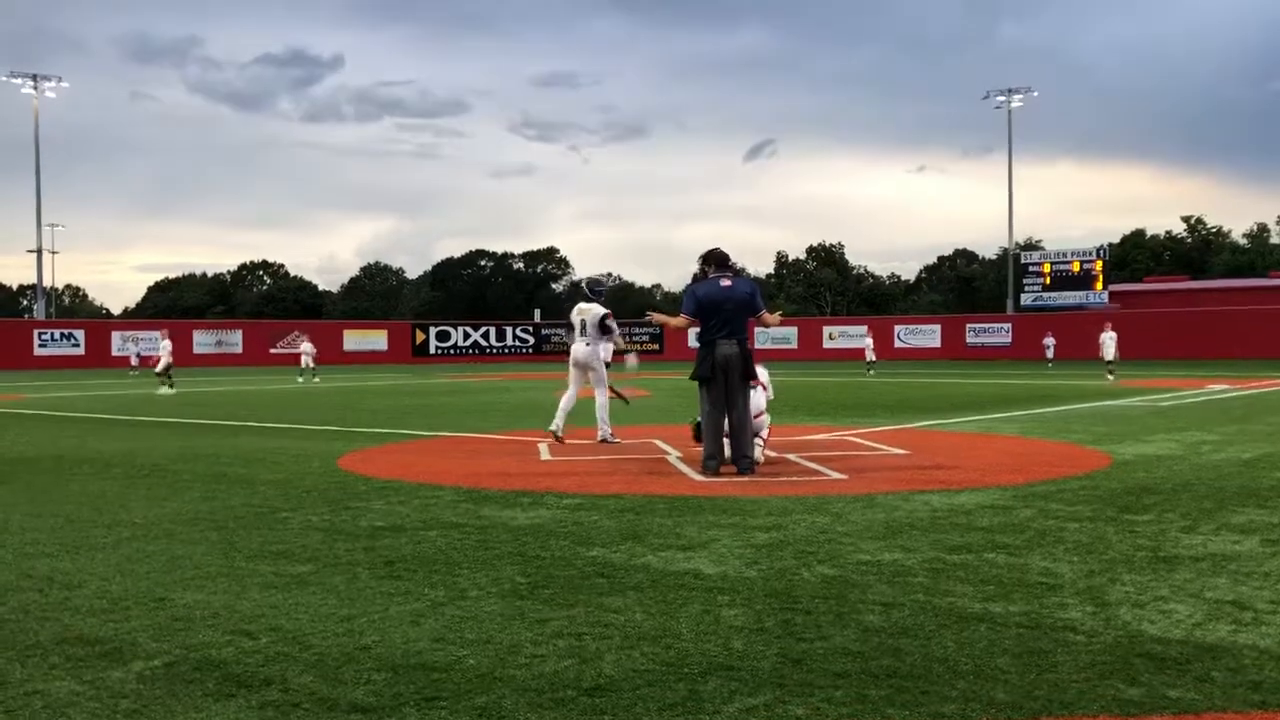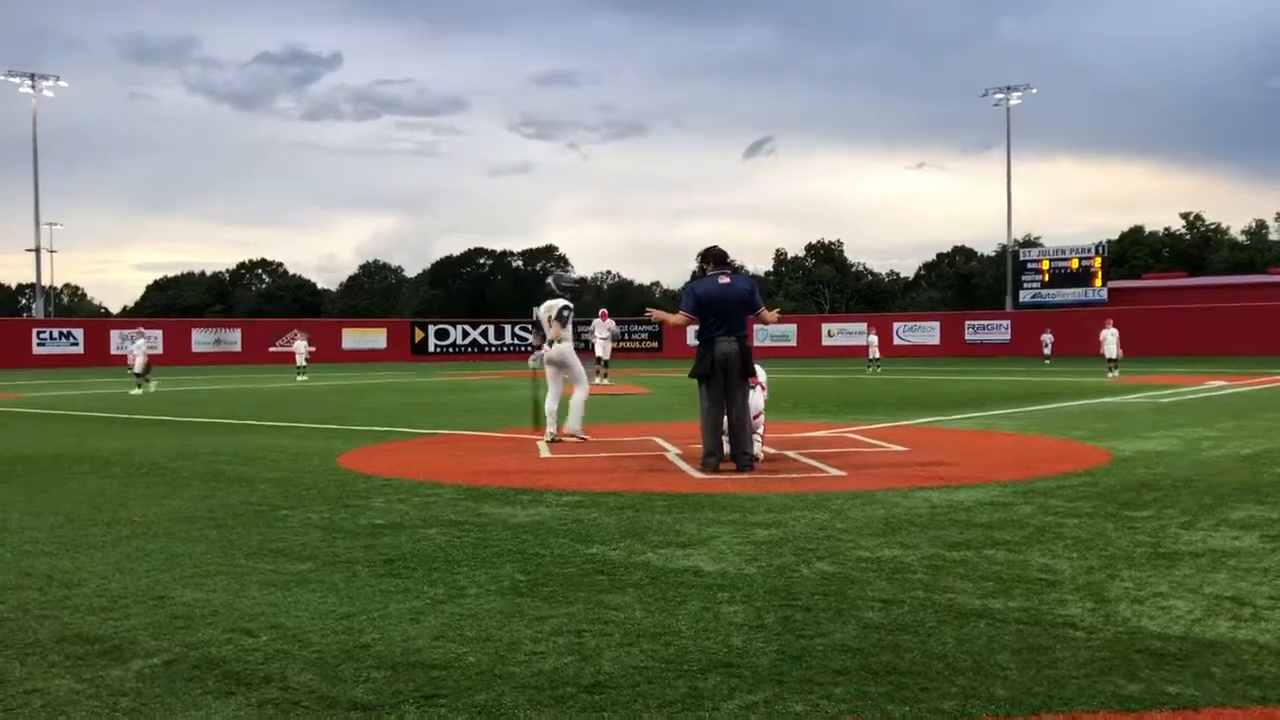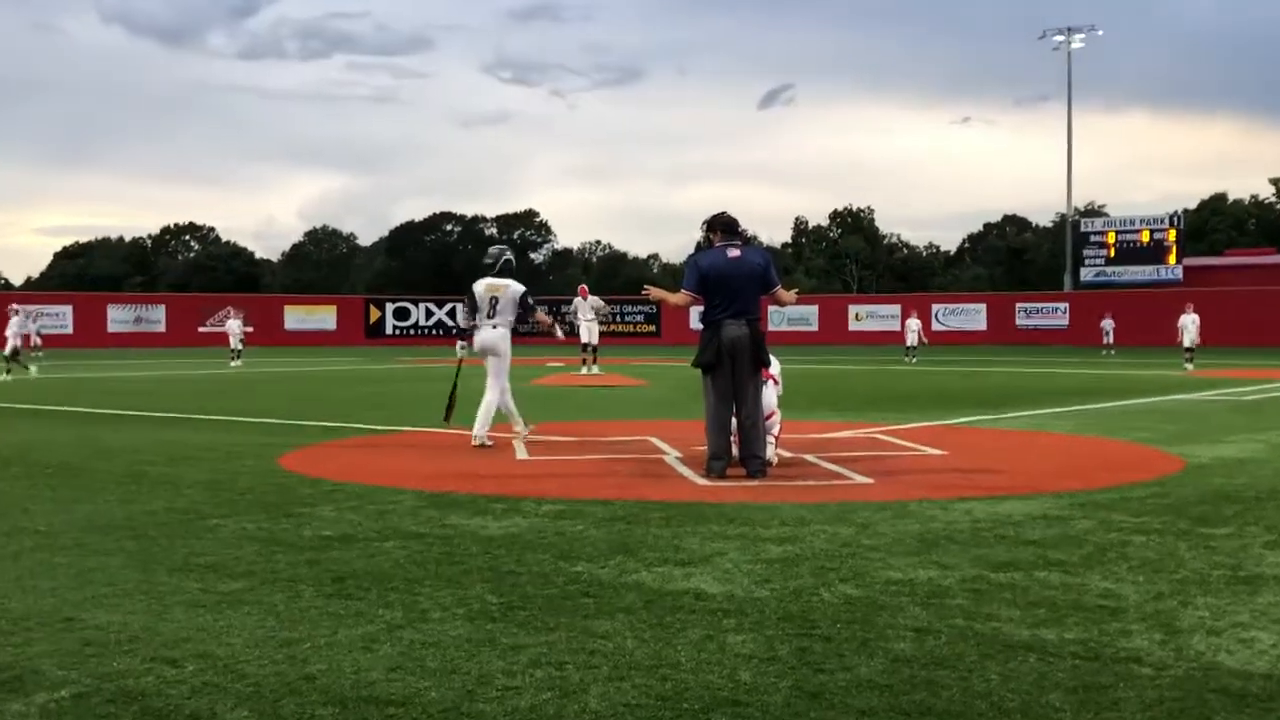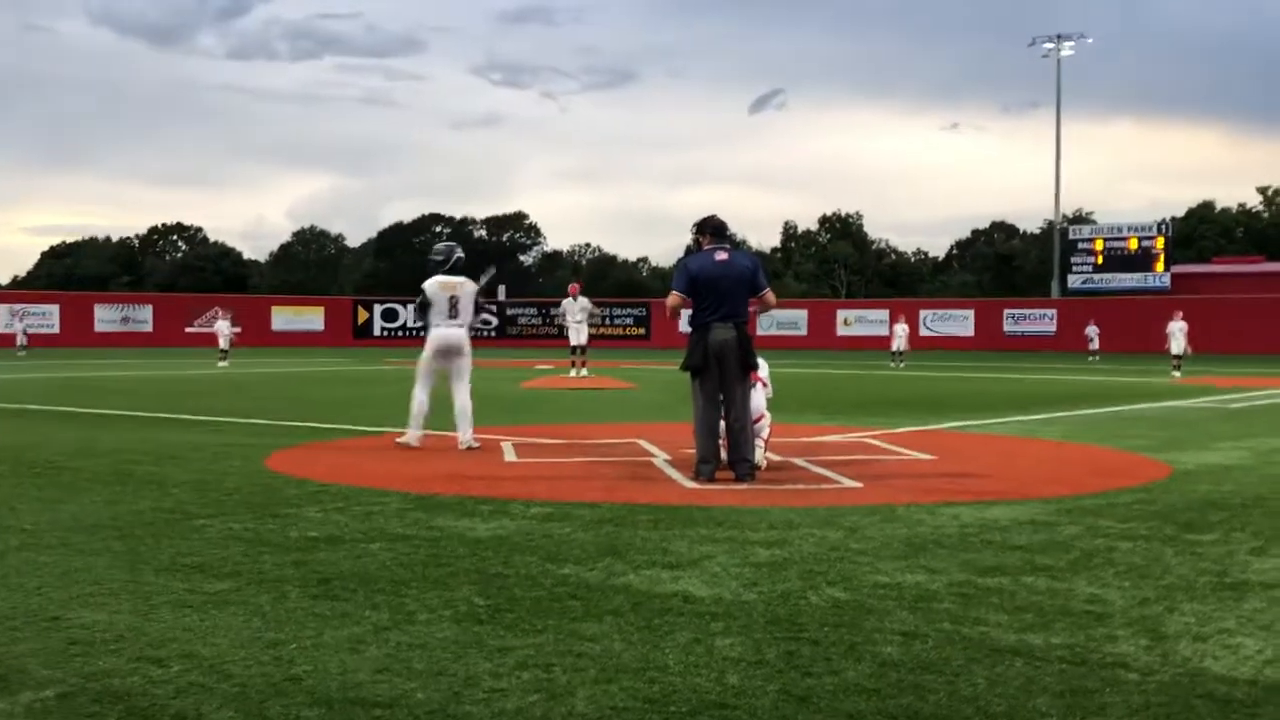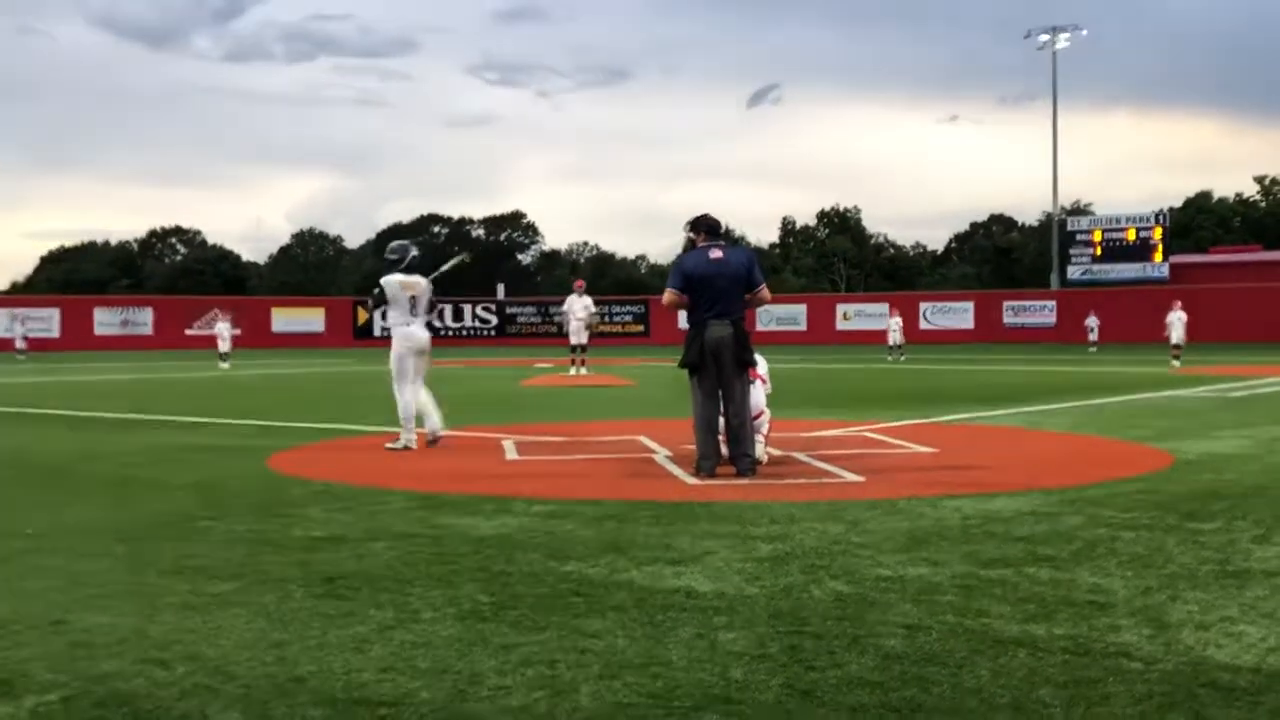
dt=0.4s
person 1, frame 1
left shoulder: (697, 289)
right shoulder: (748, 285)
left elbow: (683, 323)
right elbow: (766, 320)
left wrist: (663, 319)
right wrist: (775, 320)
left hip: (711, 354)
right hip: (738, 352)
left knee: (712, 409)
right knee: (740, 409)
left ankle: (712, 462)
right ankle: (744, 462)
person 1, frame 2
left shoulder: (696, 287)
right shoulder: (747, 283)
left elbow: (682, 320)
right elbow: (764, 318)
left wrist: (662, 316)
right wrist: (773, 317)
left hip: (711, 351)
right hip: (738, 349)
left knee: (711, 407)
right knee: (739, 406)
left ankle: (711, 460)
right ankle: (744, 460)
person 1, frame 3
left shoulder: (701, 260)
right shoulder: (760, 256)
left elbow: (684, 300)
right elbow: (781, 298)
left wrist: (661, 295)
right wrist: (791, 298)
left hip: (717, 336)
right hip: (749, 335)
left knee: (718, 402)
right knee: (750, 401)
left ankle: (717, 463)
right ankle: (755, 463)
person 1, frame 4
left shoulder: (690, 263)
right shoulder: (749, 260)
left elbow: (674, 303)
right elbow: (769, 301)
left wrist: (671, 313)
right wrist: (748, 310)
left hip: (705, 338)
right hip: (737, 338)
left knee: (706, 406)
right knee: (739, 405)
left ankle: (706, 467)
right ankle: (744, 467)
person 1, frame 5
left shoulder: (686, 261)
right shoulder: (745, 256)
left elbow: (669, 300)
right elbow: (764, 297)
left wrist: (690, 305)
left hip: (702, 336)
right hip: (734, 335)
left knee: (705, 402)
right knee: (738, 401)
left ankle: (707, 463)
right ankle: (745, 463)
person 2, frame 1
left shoulder: (576, 309)
right shoulder: (601, 312)
left elbow: (571, 332)
right elbow: (612, 335)
left hip: (575, 350)
right hip: (591, 351)
left knee: (572, 390)
right knee: (601, 392)
left ankle: (557, 425)
right ankle: (604, 433)
person 2, frame 2
left shoulder: (542, 308)
right shoulder: (564, 305)
left elbow: (540, 333)
right elbow: (557, 327)
left wrist: (537, 352)
right wrist: (549, 346)
left hip: (549, 351)
right hip: (563, 349)
left knee: (553, 391)
right knee: (582, 386)
left ankle: (551, 431)
right ankle: (573, 426)
person 2, frame 3
left shoulder: (478, 285)
right shoulder: (517, 288)
left elbow: (468, 313)
right elbow: (535, 313)
left wrist: (463, 339)
right wrist: (553, 325)
left hip: (480, 336)
right hip: (500, 337)
left knee: (501, 383)
right knee: (495, 386)
left ankle: (518, 426)
right ankle: (480, 434)
person 2, frame 4
left shoulder: (430, 284)
right shoulder: (470, 286)
left elbow: (421, 314)
right elbow: (474, 316)
left hip: (437, 336)
right hip: (461, 337)
left knee: (422, 386)
right knee: (461, 389)
left ankle: (413, 434)
right ankle: (466, 437)
person 2, frame 5
left shoulder: (388, 282)
right shoulder: (425, 283)
left elbow: (373, 305)
left hip: (403, 336)
right hip: (422, 334)
left knee: (403, 388)
right knee: (416, 386)
left ankle: (408, 438)
right ankle: (434, 427)
